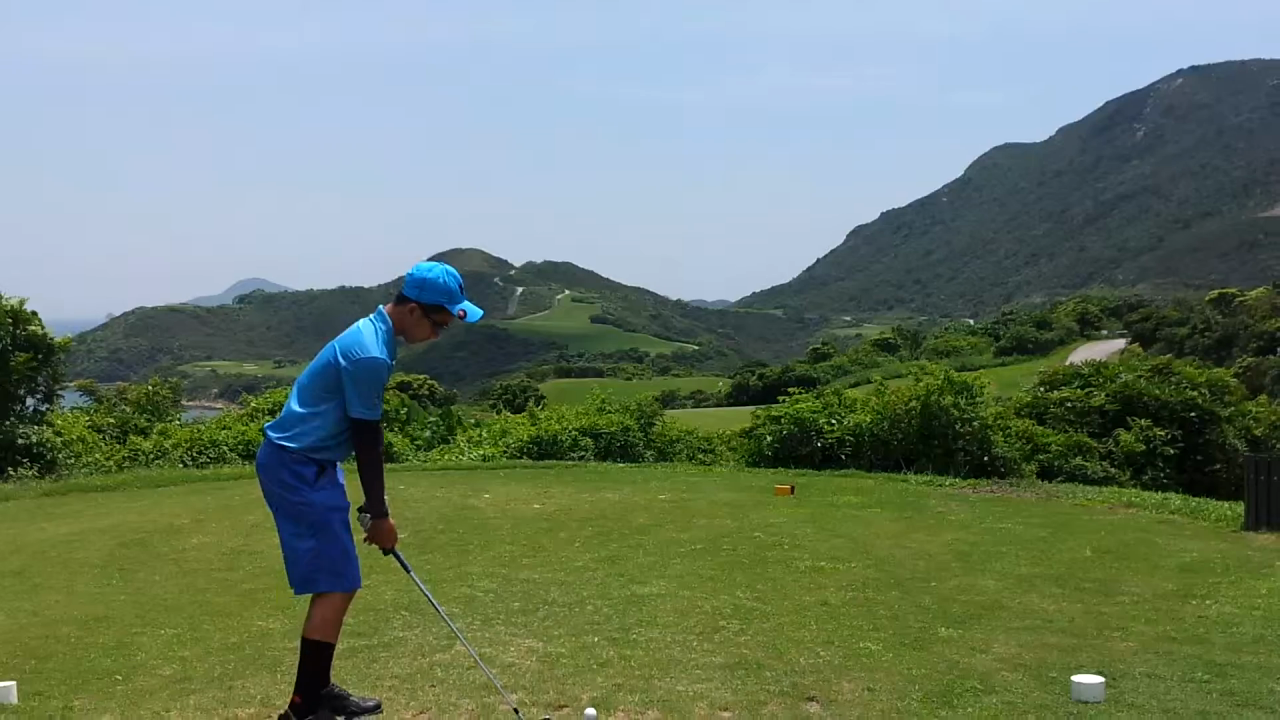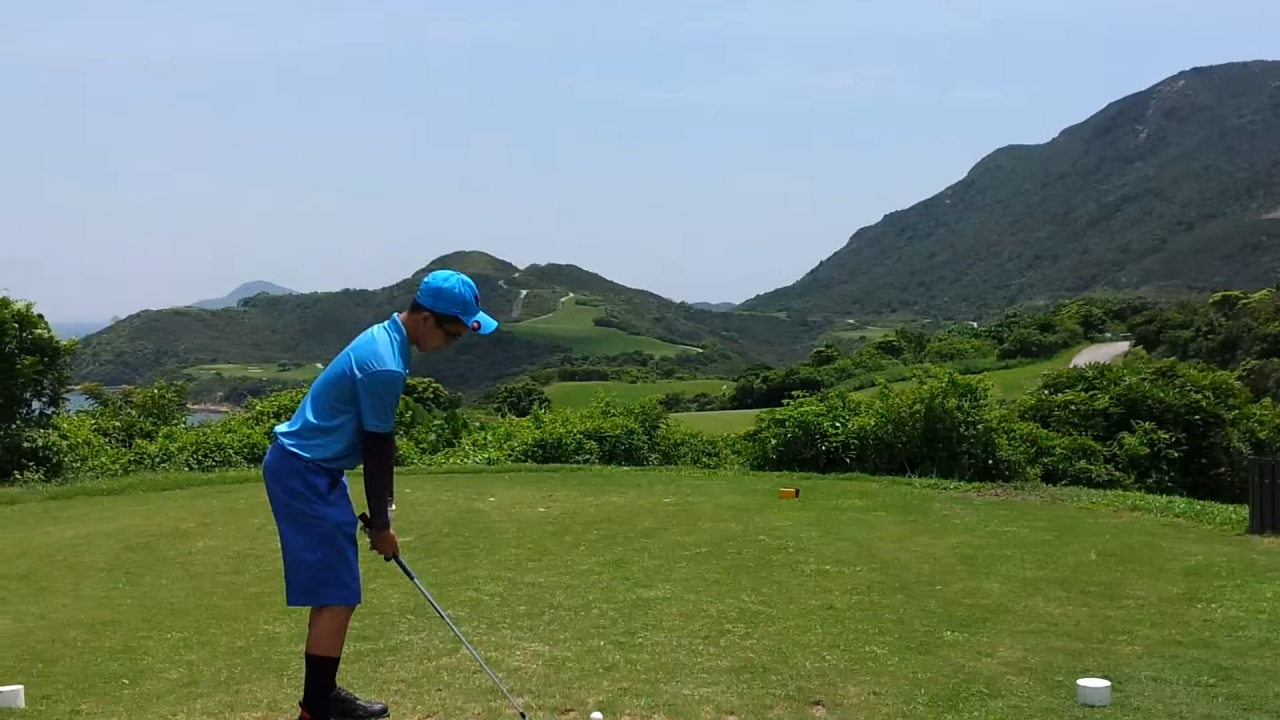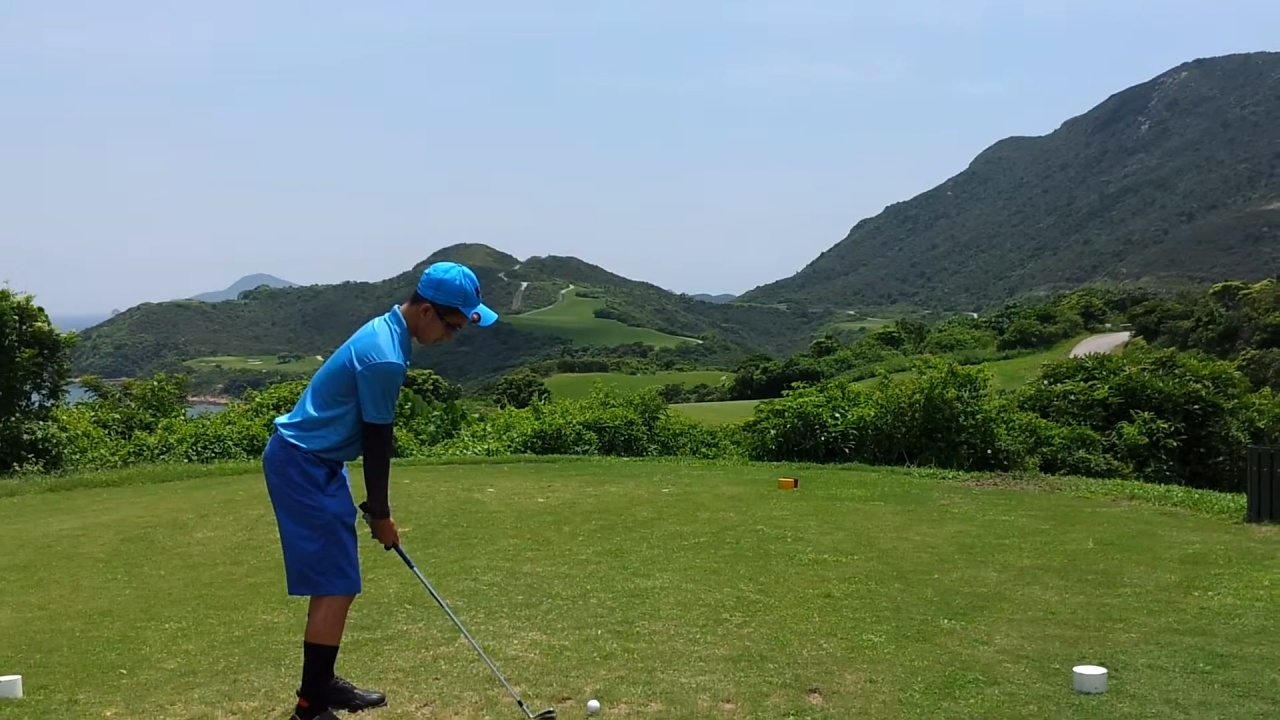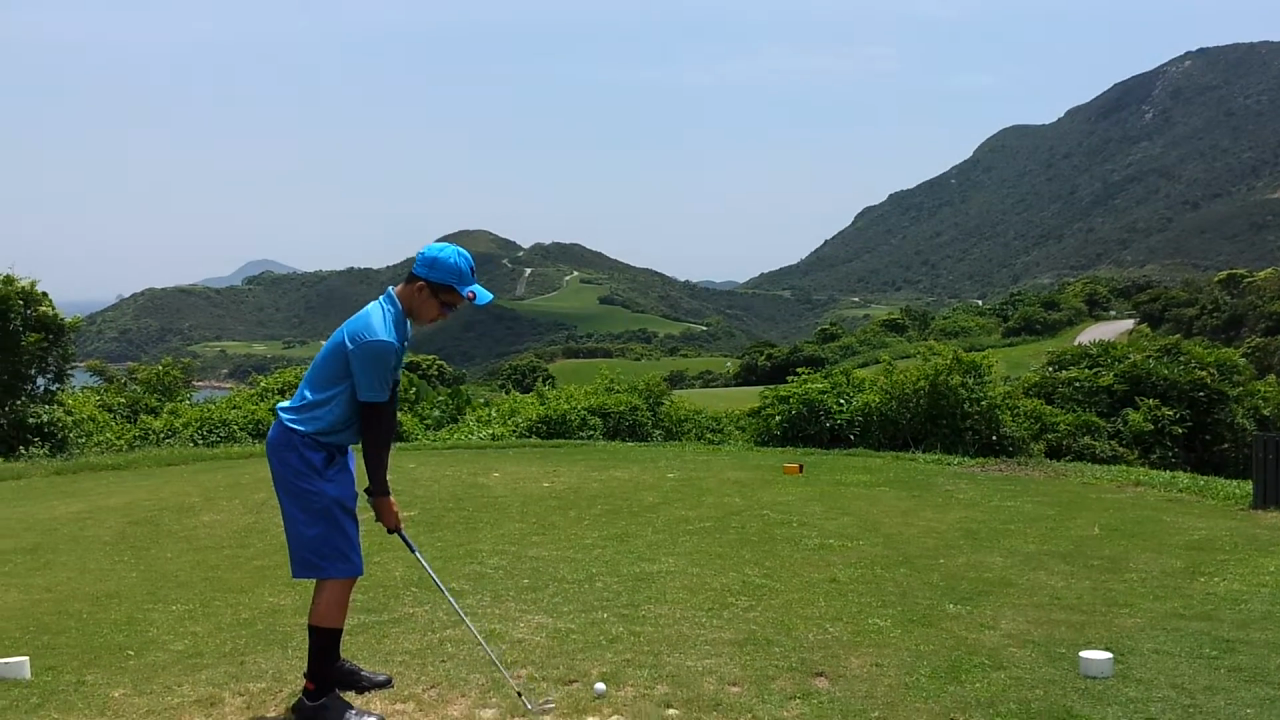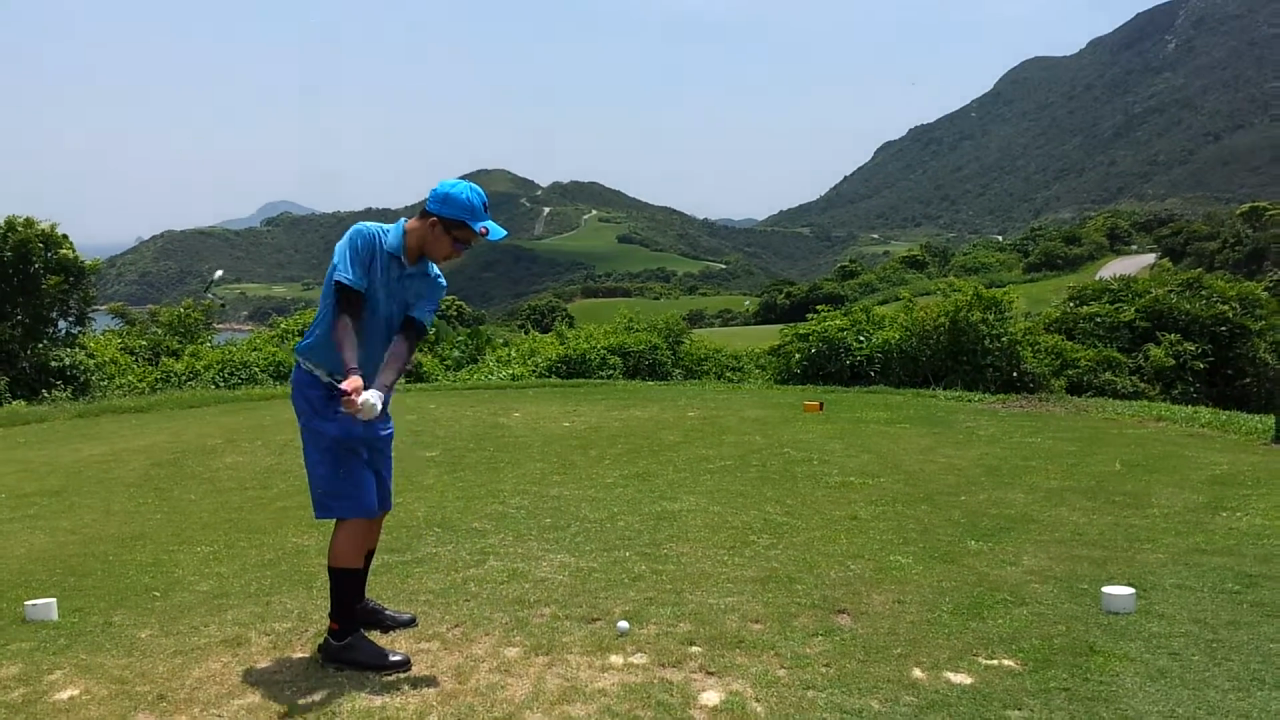
dt=0.4s
person 1, frame 1
left shoulder: (372, 333)
right shoulder: (369, 353)
left elbow: (367, 433)
right elbow: (366, 440)
left wrist: (375, 505)
right wrist: (380, 514)
left hip: (310, 460)
right hip: (295, 464)
left knee: (335, 580)
right knee: (335, 584)
person 1, frame 2
left shoulder: (386, 338)
right shoulder: (385, 366)
left elbow: (381, 442)
right elbow: (376, 451)
left wrist: (385, 505)
right wrist: (380, 526)
left hip: (311, 466)
right hip: (304, 472)
left knee: (335, 590)
right knee: (336, 596)
person 1, frame 3
left shoulder: (387, 330)
right shoulder: (386, 358)
left elbow: (379, 434)
right elbow: (376, 442)
left wrist: (379, 503)
right wrist: (380, 514)
left hip: (312, 458)
right hip: (303, 464)
left knee: (333, 581)
right knee: (335, 585)
left ankle: (322, 683)
person 1, frame 4
left shoulder: (391, 319)
right shoulder: (379, 337)
left elbow: (385, 413)
right elbow: (372, 421)
left wrist: (379, 483)
right wrist: (381, 493)
left hip: (323, 445)
right hip: (304, 448)
left knee: (338, 564)
right knee: (339, 568)
left ankle: (329, 665)
person 1, frame 5
left shoulder: (431, 282)
right shoulder: (364, 239)
left elbow: (405, 341)
right elbow: (344, 314)
left wrist: (378, 391)
right wrist: (351, 375)
left hip: (367, 393)
right hip: (324, 387)
left knee: (375, 506)
right knee: (355, 507)
left ankle: (354, 604)
right ankle: (341, 635)
